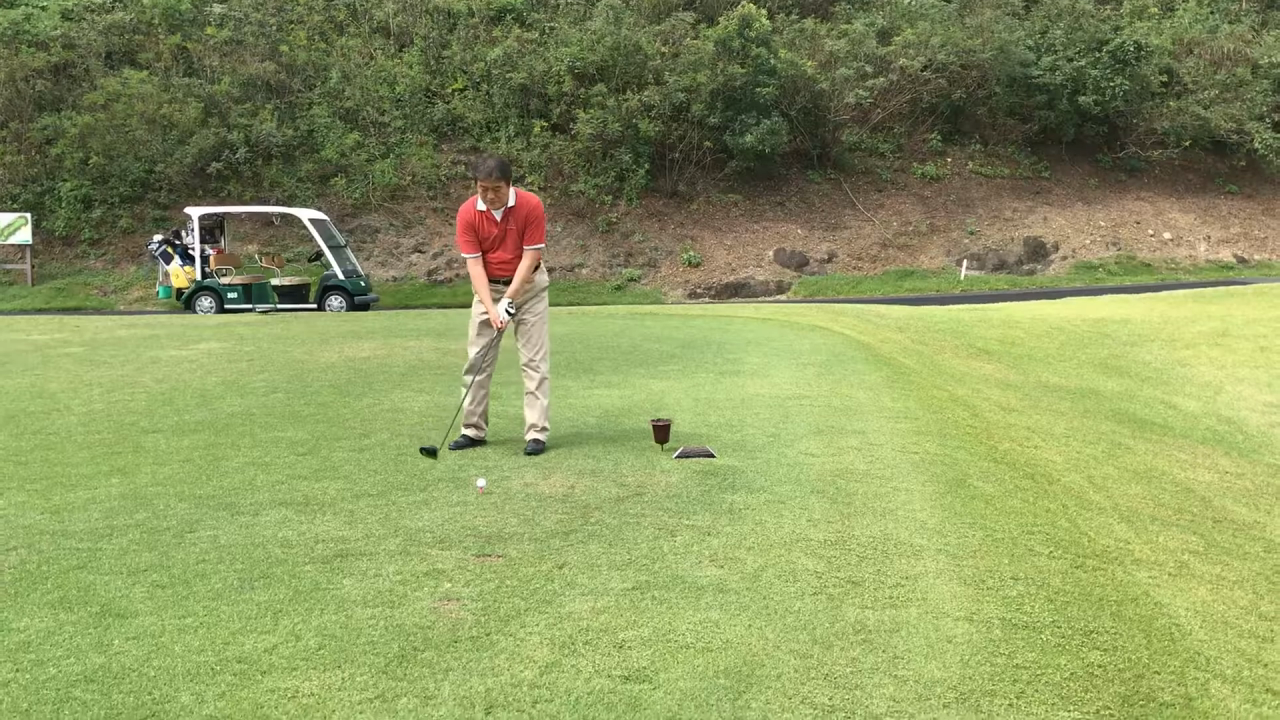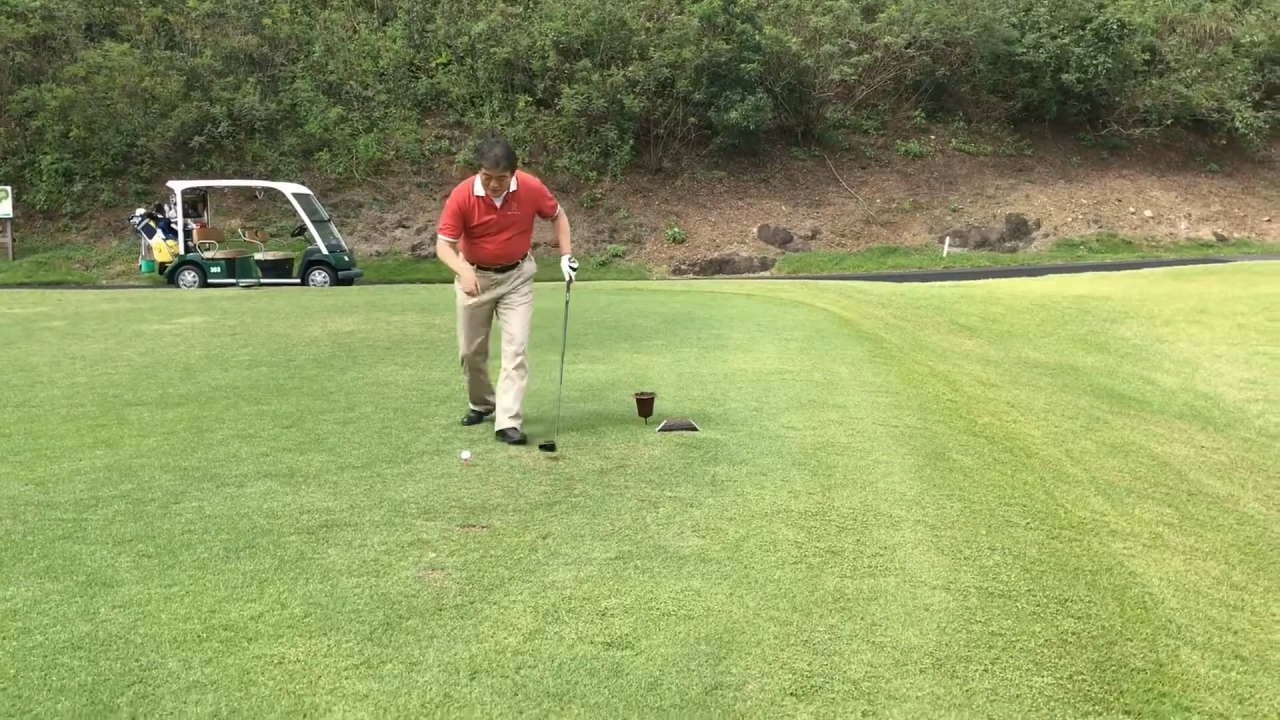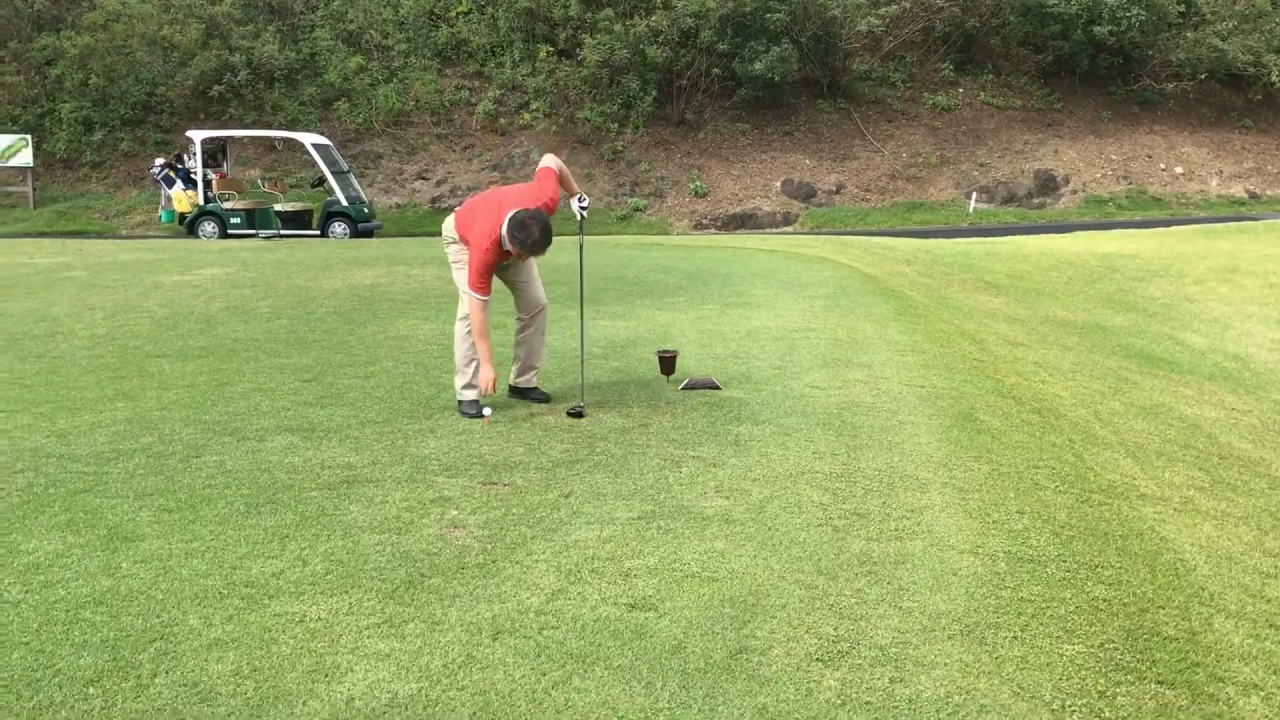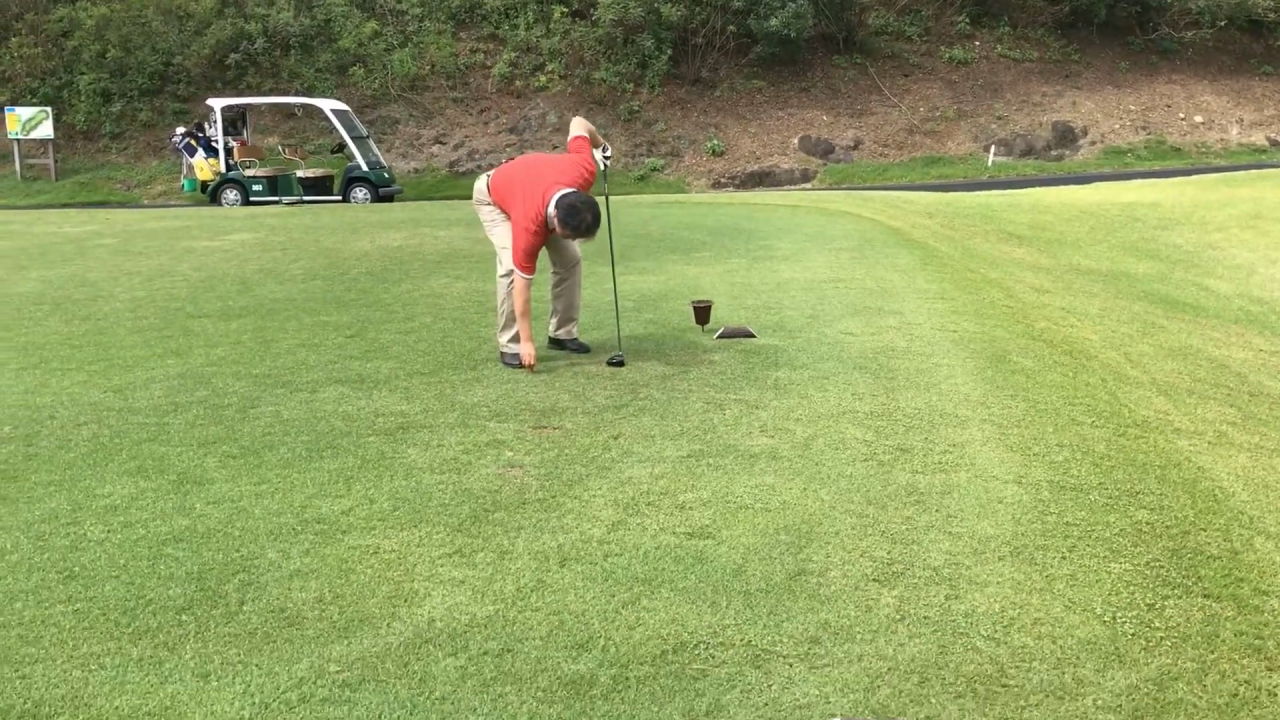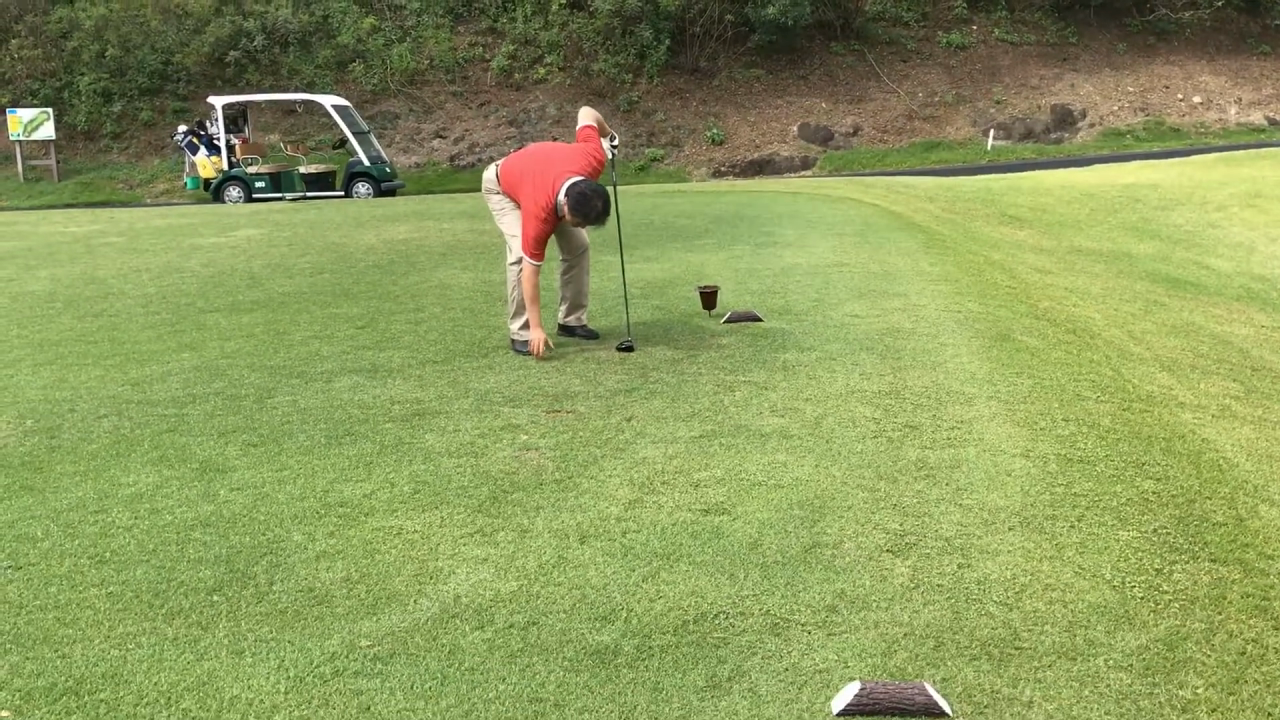
dt=0.7s
person 1, frame 1
left shoulder: (531, 205)
right shoulder: (467, 213)
left elbow: (530, 258)
right elbow: (475, 264)
left wrist: (509, 299)
right wrist: (490, 307)
left hip: (528, 288)
right hip: (487, 287)
left knee: (534, 361)
right knee: (477, 360)
left ankle: (537, 432)
right ankle: (473, 429)
person 1, frame 2
left shoulder: (531, 188)
right shoulder: (461, 196)
left elbow: (558, 215)
right elbow: (444, 245)
left wrist: (566, 255)
right wrist: (463, 273)
left hip: (516, 277)
right hip: (475, 275)
left knee: (515, 346)
right knee: (472, 350)
left ankle: (508, 422)
right ankle: (482, 403)
person 1, frame 3
left shoulder: (545, 201)
right shoulder: (485, 246)
left elbow: (551, 160)
right elbow: (478, 310)
left wrist: (575, 194)
right wrist: (486, 366)
left hip: (514, 239)
right hip: (463, 239)
left knee: (535, 303)
right knee: (469, 309)
left ankle: (524, 382)
right ankle: (468, 393)
person 1, frame 4
left shoulder: (585, 172)
right shoulder: (531, 225)
left elbow: (578, 123)
right elbow: (522, 285)
left wrist: (601, 146)
right wrist: (528, 342)
left hip: (538, 185)
right hip: (493, 196)
left knee: (570, 259)
right knee: (511, 266)
left ankle: (562, 334)
right ankle: (510, 345)
person 1, frame 5
left shoulder: (594, 161)
right shoulder: (540, 212)
left elbow: (586, 113)
right elbow: (530, 270)
left wrist: (608, 135)
right wrist: (537, 327)
left hip: (544, 174)
right hip: (502, 187)
left knee: (578, 246)
right knee: (521, 254)
left ankle: (572, 320)
right ankle: (521, 332)
